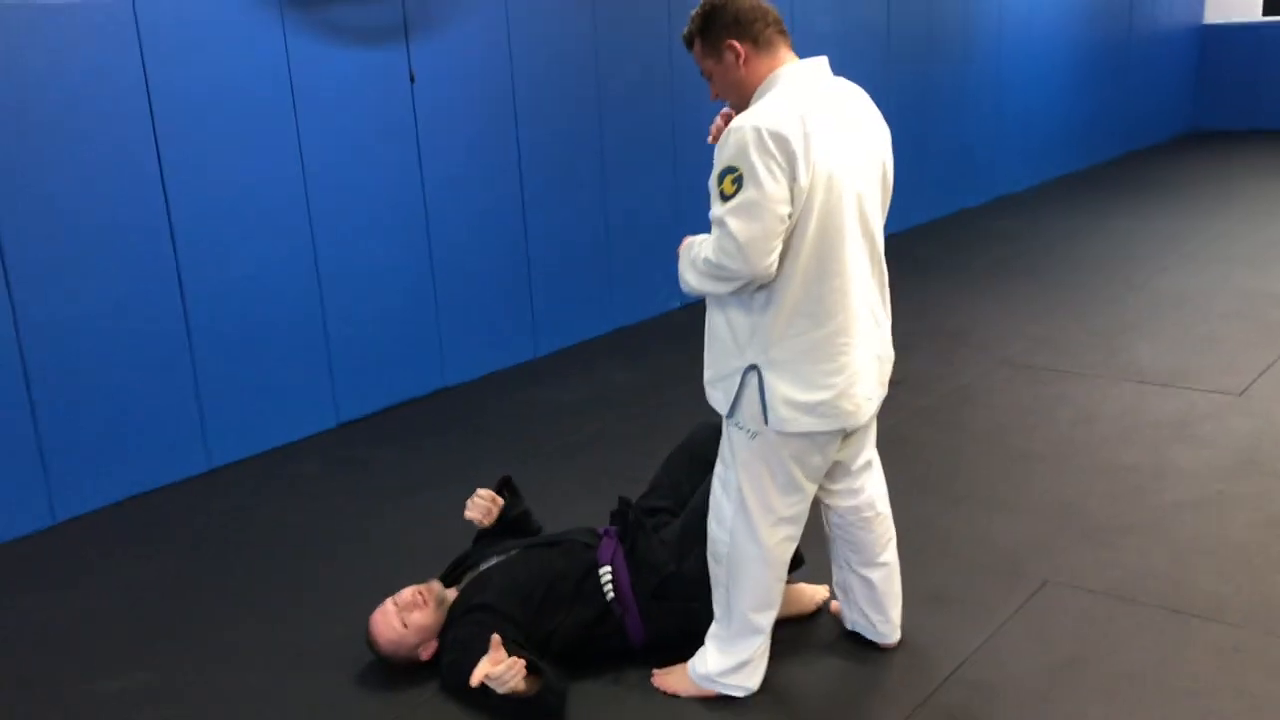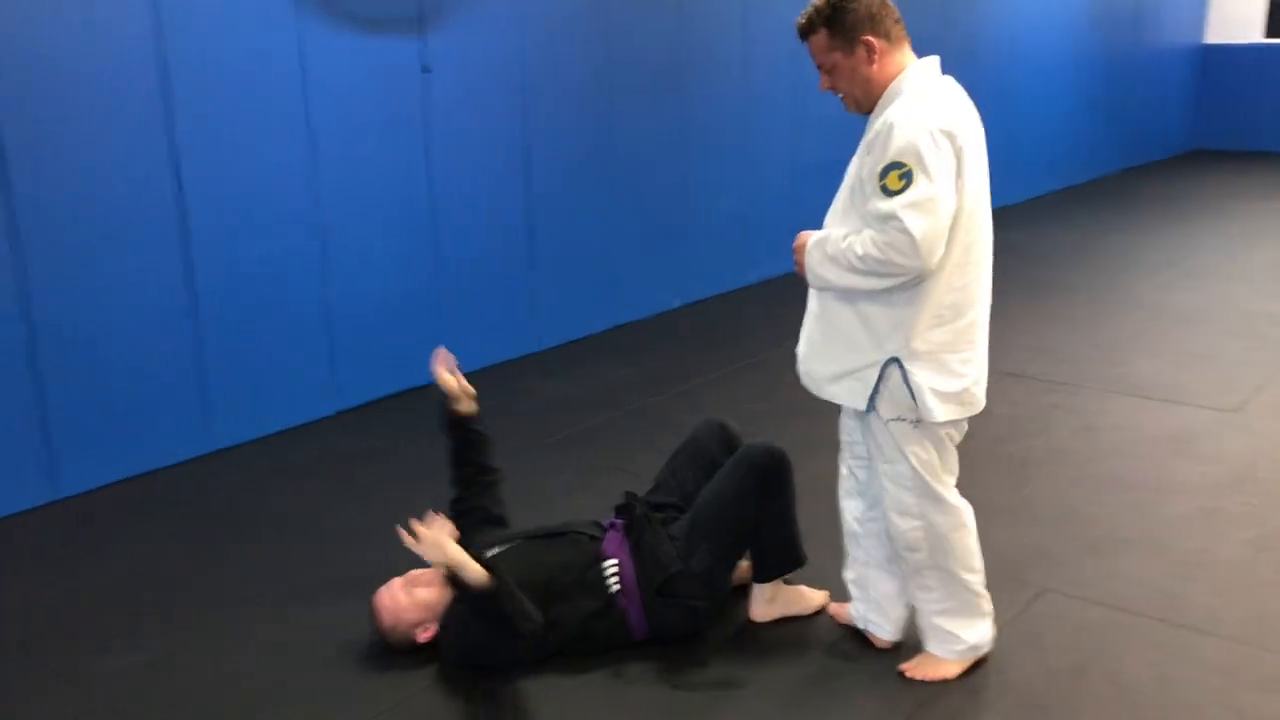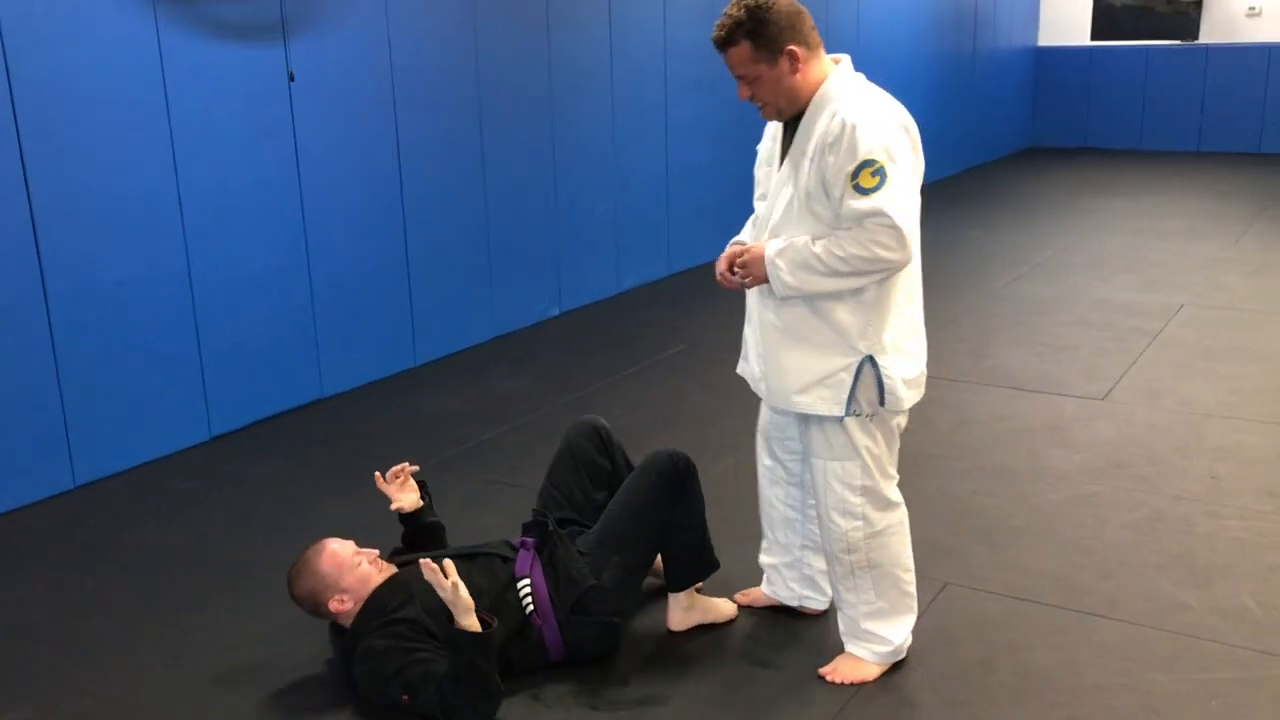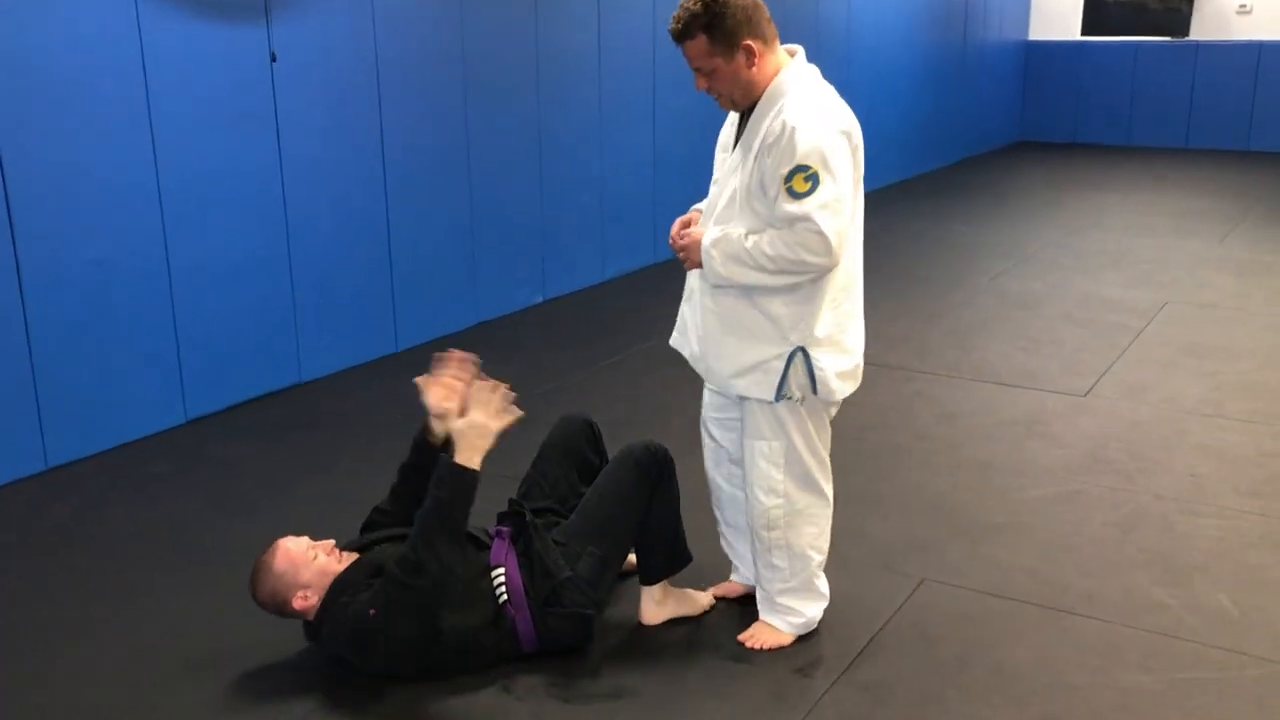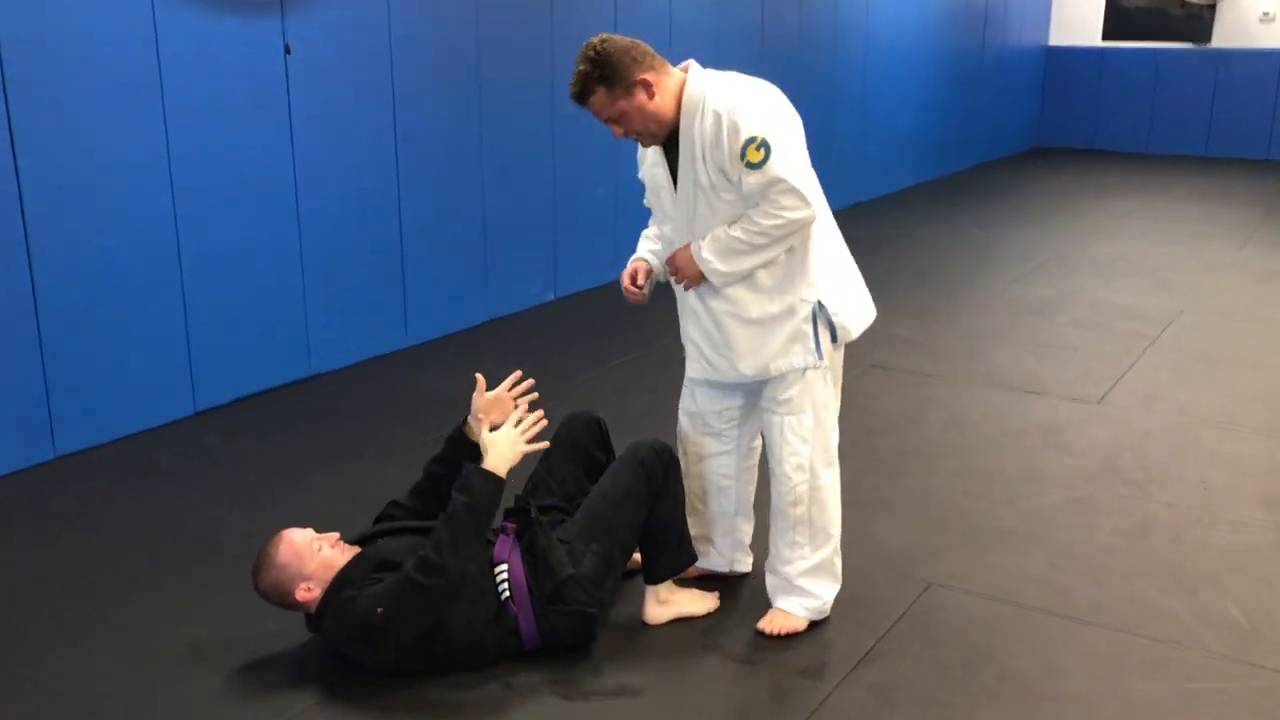
dt=1s
person 1, frame 1
left shoulder: (761, 128)
right shoulder: (855, 104)
left elbow: (743, 257)
left wrist: (692, 255)
left hip: (788, 369)
right hip: (855, 349)
left knee: (752, 519)
right knee: (855, 491)
left ankle: (729, 665)
right ankle: (877, 616)
person 1, frame 2
left shoulder: (913, 124)
right shoulder: (919, 101)
left elbow: (906, 247)
left wrist: (818, 253)
right wrist: (833, 252)
left hip: (910, 358)
right hip: (889, 348)
left knee: (918, 502)
right knee: (869, 485)
left ankle: (962, 633)
right ankle: (876, 611)
person 1, frame 3
left shoulder: (865, 123)
right shoulder: (789, 119)
left elbow: (886, 240)
left wrist: (777, 264)
right wrist: (747, 244)
left hip: (850, 353)
right hip: (794, 342)
left knee: (855, 500)
right knee: (786, 467)
left ankle: (880, 636)
right ankle: (796, 583)
person 1, frame 4
left shoulder: (809, 124)
right shoulder: (752, 103)
left elbow: (814, 245)
left wrist: (714, 250)
right wrist: (707, 215)
left hip: (787, 342)
right hip: (740, 330)
left knee: (781, 481)
right knee: (728, 454)
left ankle: (791, 607)
right ankle: (754, 570)
person 1, frame 5
left shoulder: (741, 109)
right shoulder: (656, 139)
left elbow: (792, 203)
left wrist: (706, 257)
right wrist: (648, 259)
left hip: (792, 311)
right hip: (719, 320)
left knee: (800, 458)
right knee: (708, 441)
left ankle: (803, 591)
right ankle: (718, 556)
person 2, frame 1
left shoulder: (463, 573)
right shoulder: (464, 648)
left elbow: (527, 532)
left wrist: (498, 507)
left hip: (631, 543)
right hip: (659, 596)
left knee: (712, 439)
person 2, frame 2
left shoulder: (470, 546)
right shoulder: (468, 634)
left elbow: (477, 484)
right elbow: (523, 627)
left wrist: (463, 406)
right wrist: (464, 569)
left hip: (629, 542)
right hip: (662, 594)
left knee: (716, 438)
right knee: (763, 464)
left ankle: (738, 564)
right ankle: (768, 596)
person 2, frame 3
left shoulder: (376, 588)
right shoulder: (383, 658)
left elbow: (431, 558)
left wrist: (413, 508)
right wrist: (465, 615)
left hip: (539, 555)
right hip: (575, 602)
left knee: (589, 434)
right knee: (669, 468)
left ankle: (645, 551)
right ankle: (684, 603)
person 2, frame 4
left shoulder: (354, 562)
right shoulder: (361, 626)
left elbow: (405, 504)
right elbow: (427, 564)
left wrist: (437, 426)
right wrist: (467, 454)
left hip: (516, 551)
right hip: (549, 597)
left knee: (576, 429)
right knee: (646, 460)
left ankle: (616, 548)
right ankle: (658, 595)
person 2, frame 5
left shoulder: (352, 565)
right shoulder: (362, 619)
left elbow: (424, 504)
right elbow: (444, 569)
left wrist: (475, 428)
right wrist: (492, 468)
left hip: (521, 545)
right hip: (552, 592)
left knee: (584, 427)
right knee: (651, 459)
left ankle: (622, 545)
right ankle: (661, 593)
